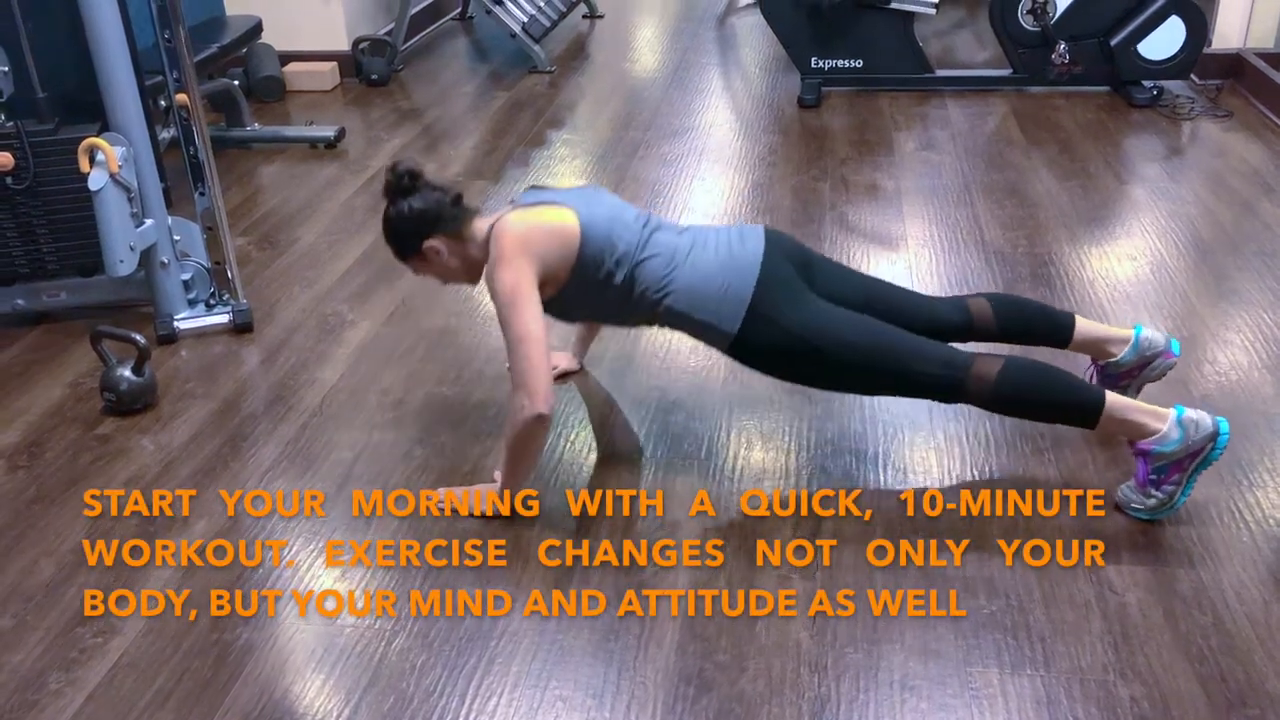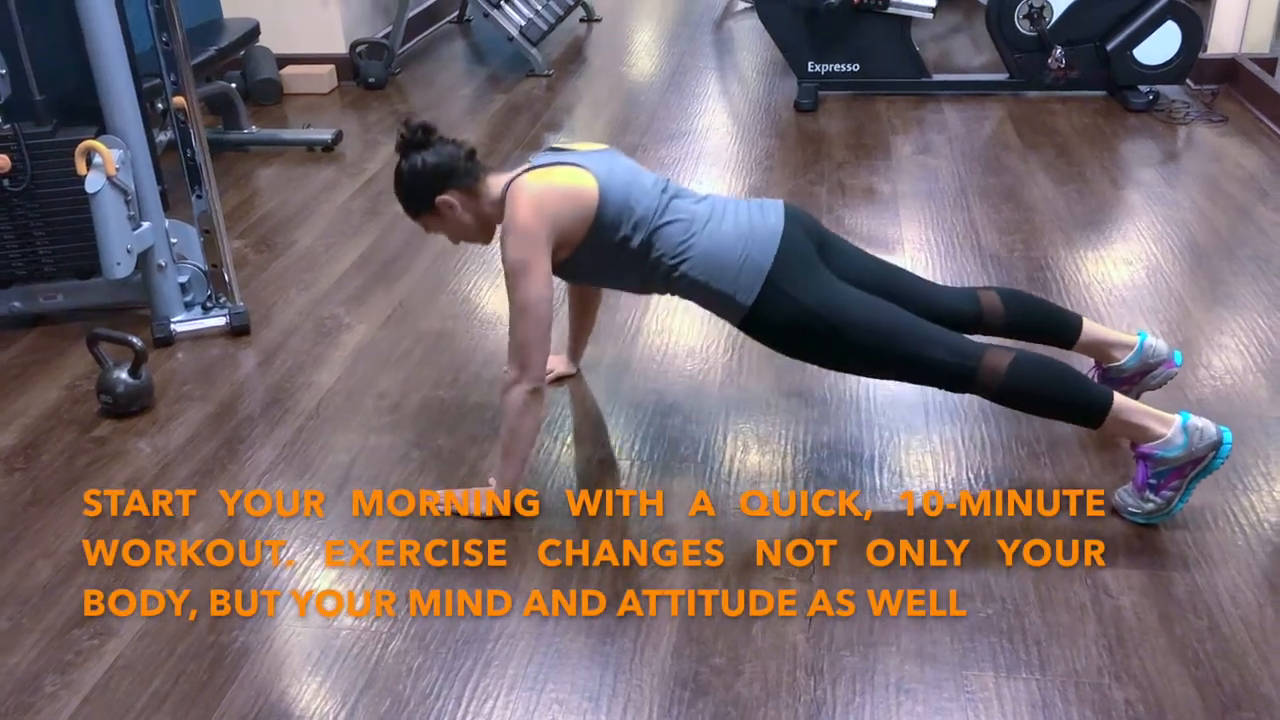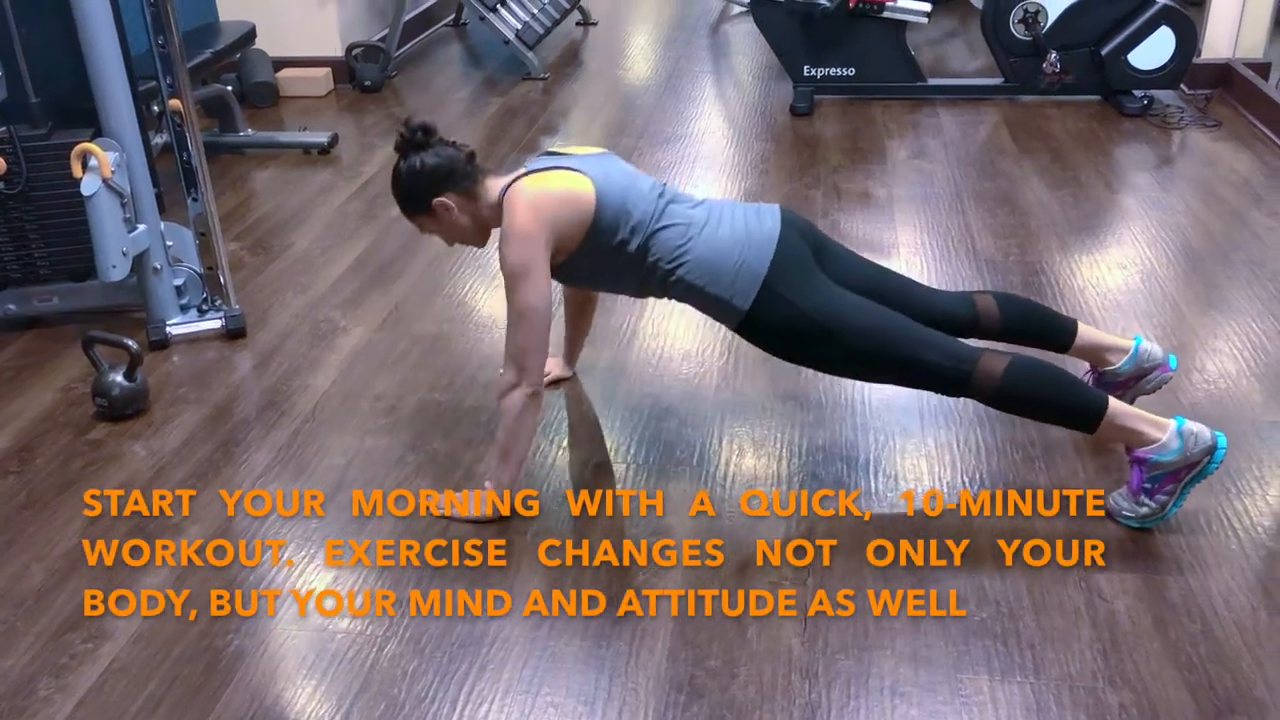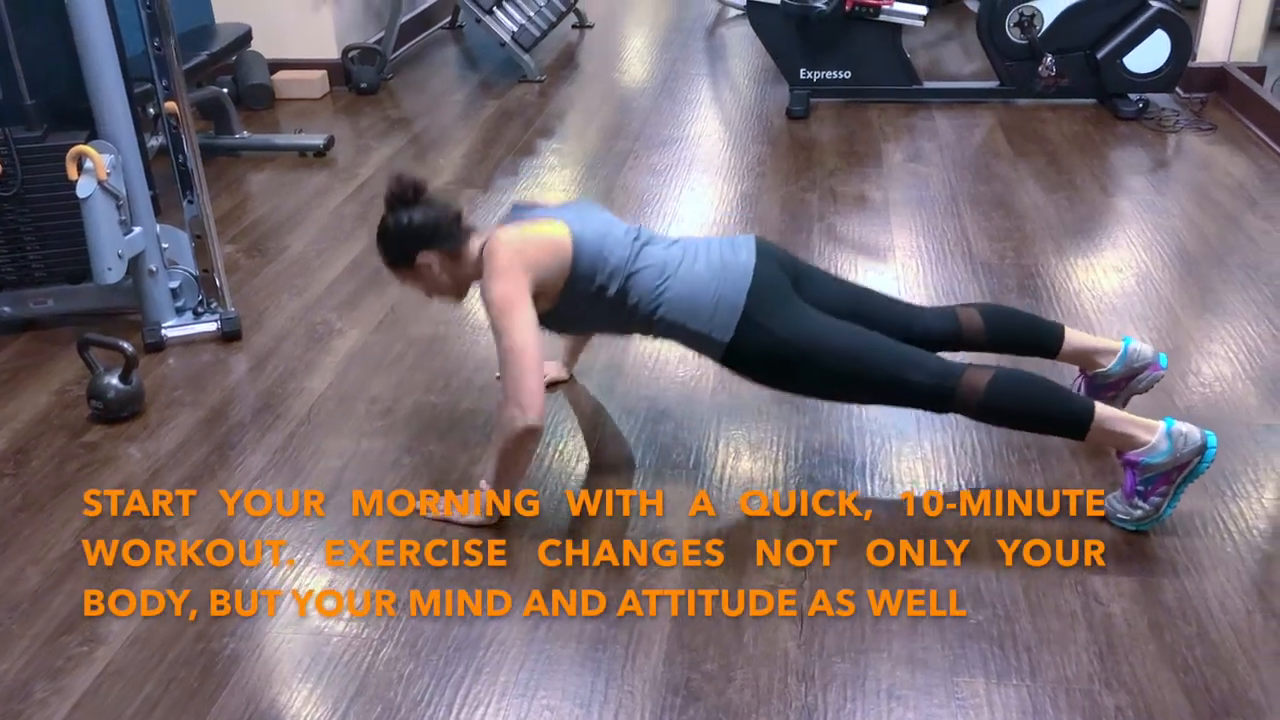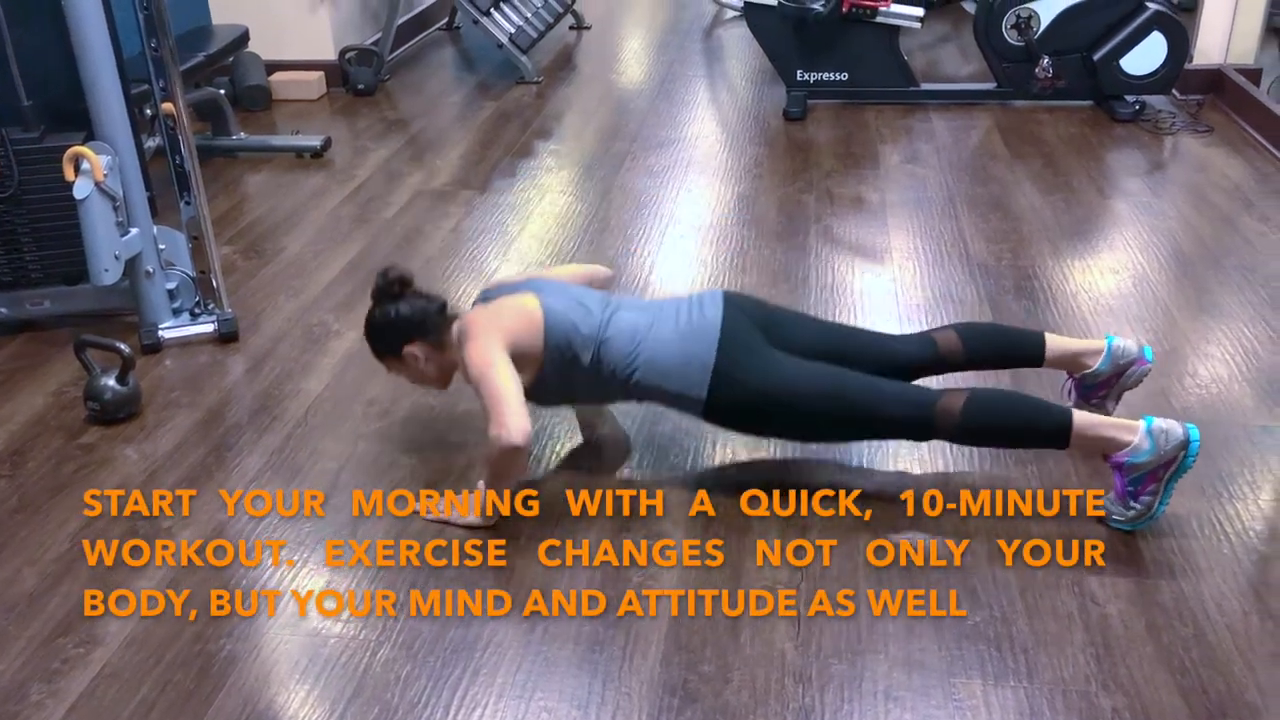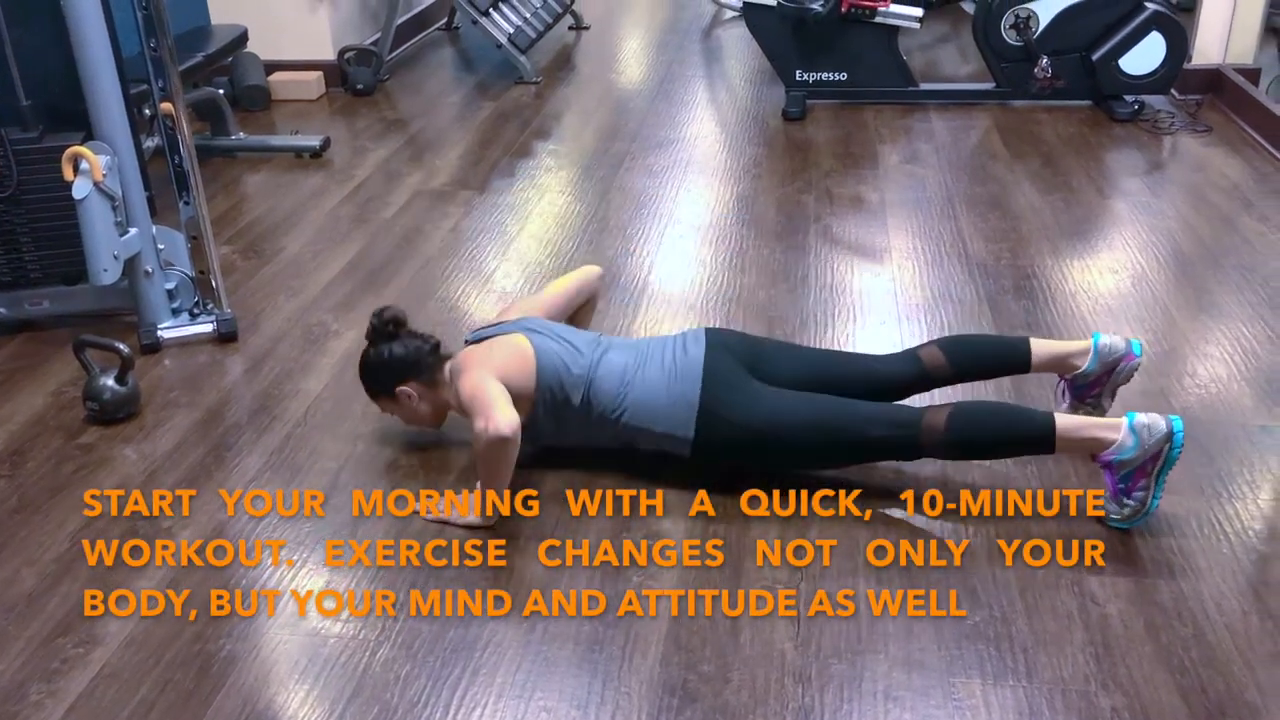
dt=0.2s
person 1, frame 1
left shoulder: (506, 255)
right shoulder: (535, 202)
left elbow: (532, 406)
left wrist: (504, 494)
right wrist: (580, 351)
left hip: (749, 311)
right hip: (753, 254)
left knee: (942, 372)
right knee: (941, 317)
left ankle: (1168, 433)
right ankle: (1126, 345)
person 1, frame 2
left shoulder: (523, 219)
right shoulder: (549, 165)
left elbow: (523, 381)
left wrist: (499, 496)
right wrist: (573, 357)
left hip: (759, 282)
right hip: (772, 230)
left knee: (950, 360)
right knee: (950, 308)
left ankle: (1174, 438)
right ankle: (1128, 352)
person 1, frame 3
left shoulder: (520, 223)
right shoulder: (547, 170)
left elbow: (522, 385)
left wrist: (495, 495)
right wrist: (570, 358)
left hip: (755, 288)
right hip: (765, 234)
left knee: (949, 365)
right knee: (947, 311)
left ankle: (1167, 440)
right ankle: (1124, 354)
person 1, frame 4
left shoulder: (500, 270)
right shoulder: (524, 224)
left elbow: (525, 414)
left wrist: (495, 499)
right wrist: (569, 353)
left hip: (742, 321)
right hip: (743, 265)
left knee: (930, 381)
right knee: (929, 329)
left ankle: (1157, 439)
right ankle: (1111, 355)
person 1, frame 5
left shoulder: (480, 346)
right shoulder: (506, 295)
left elbow: (514, 435)
right elbow: (599, 272)
left wrist: (490, 504)
left hip: (719, 381)
right hip: (718, 322)
left knee: (910, 411)
right knee: (905, 354)
left ankle: (1138, 440)
right ankle: (1099, 354)
person 1, frame 6
left shoulder: (472, 377)
right shoulder: (506, 327)
left elbow: (500, 429)
right elbow: (591, 273)
left wrist: (488, 505)
left hip: (710, 417)
right hip: (705, 354)
left knee: (900, 431)
right knee: (893, 373)
left ankle: (1124, 439)
right ankle: (1087, 354)
